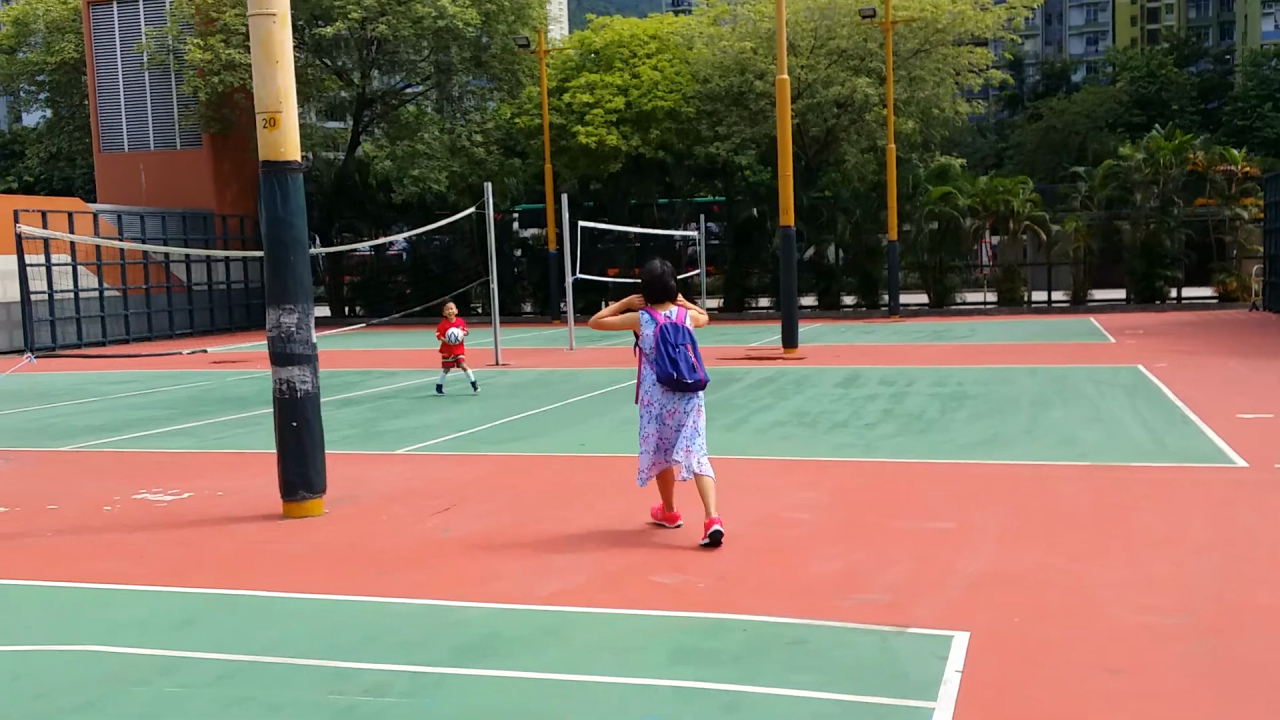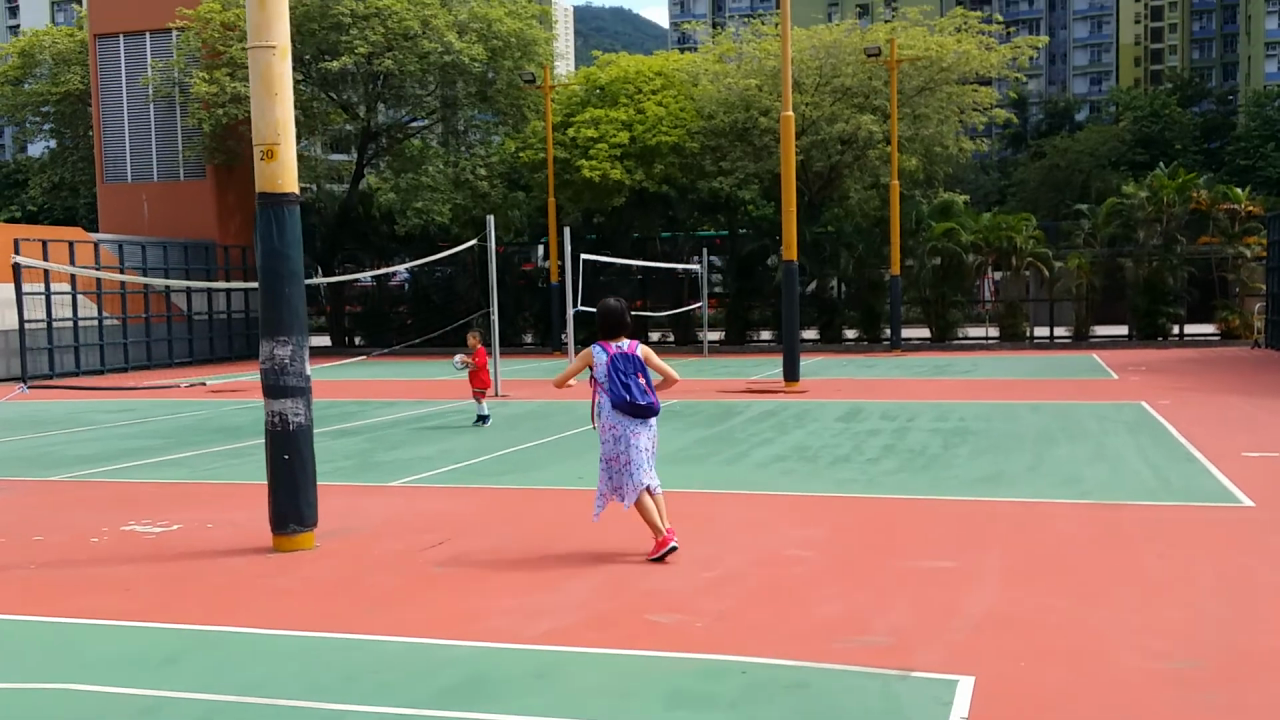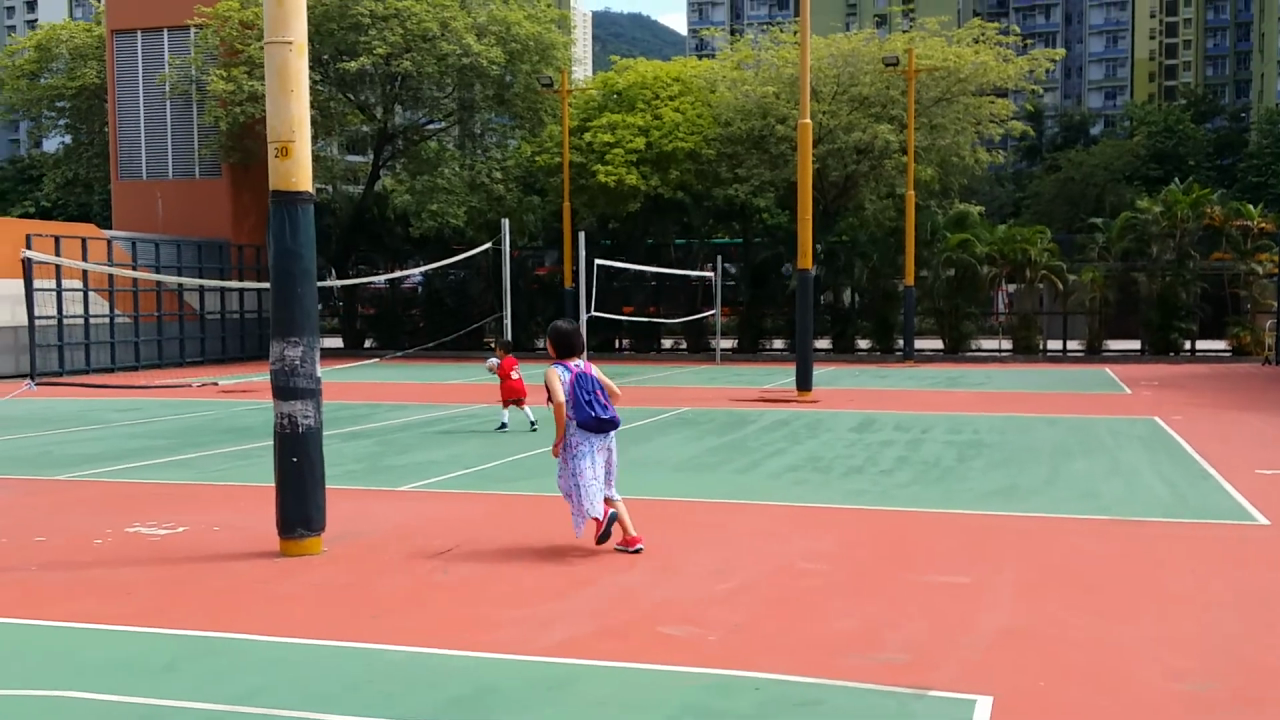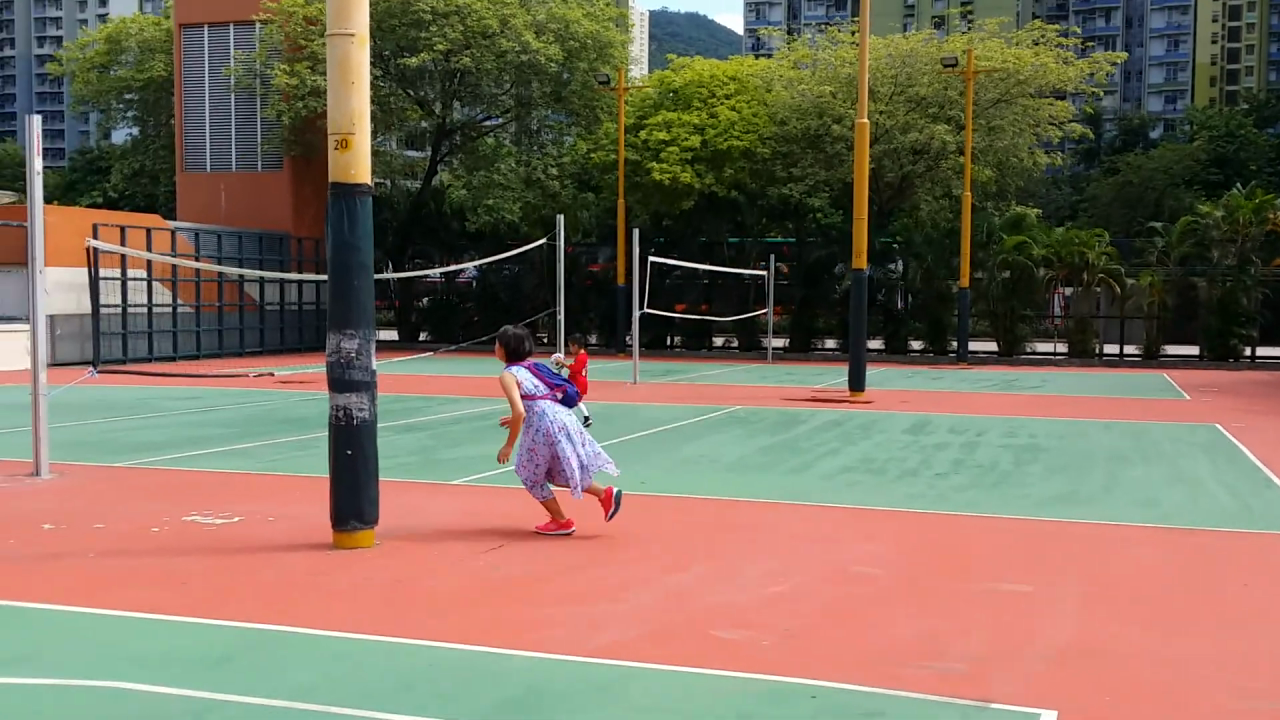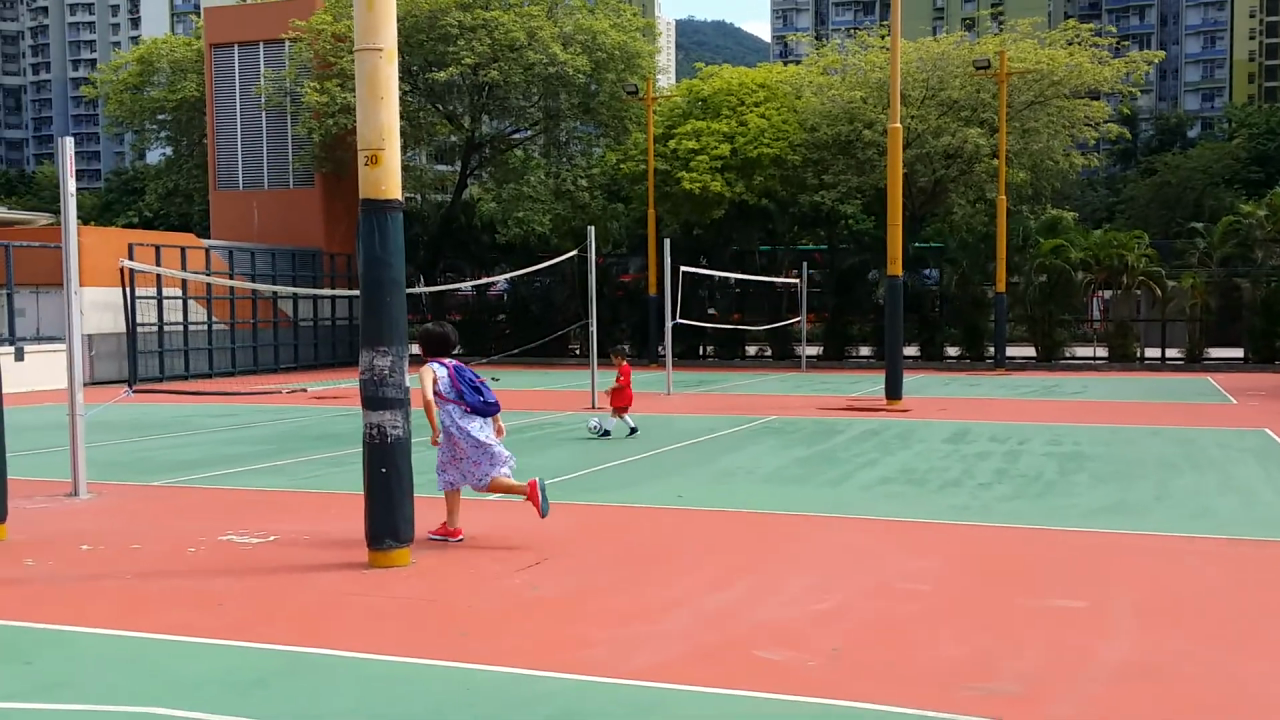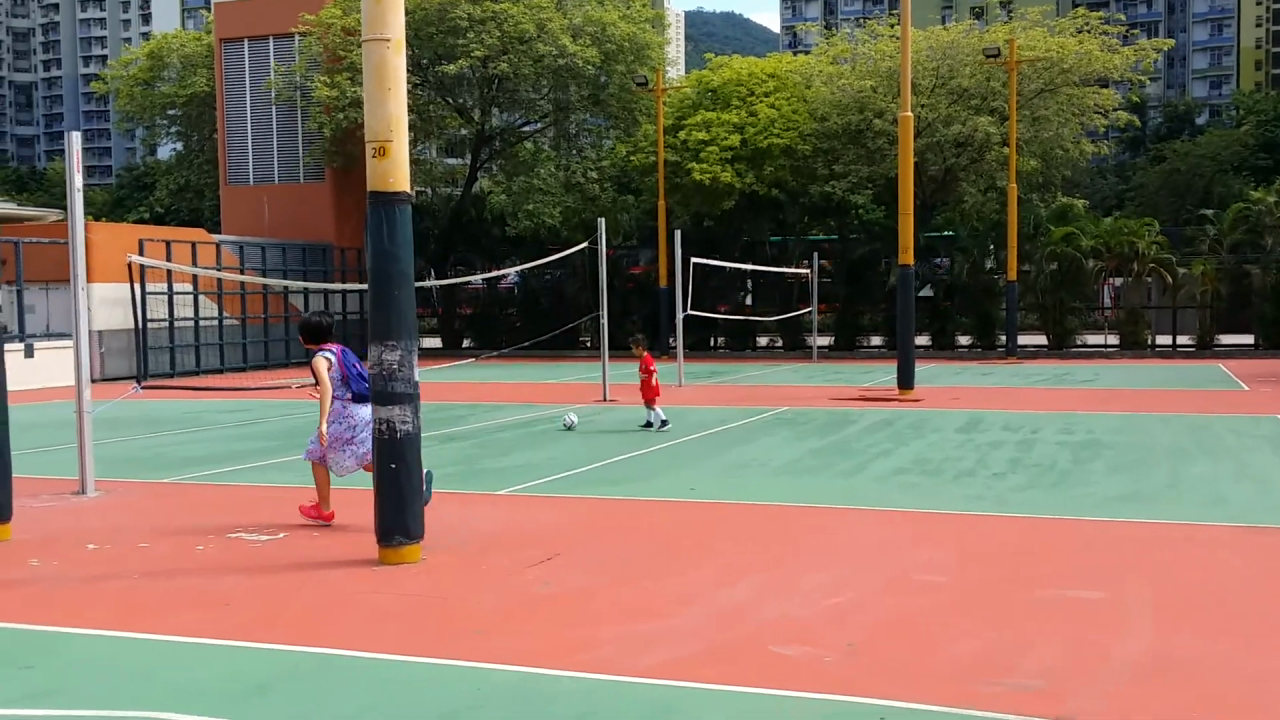
dt=0.3s
person 1, frame 1
left shoulder: (638, 319)
right shoulder: (685, 316)
left elbow: (595, 322)
right elbow: (705, 317)
left wrist: (626, 303)
right wrist: (684, 304)
left hip: (656, 397)
right hip: (689, 394)
left knee: (659, 454)
right knee: (695, 455)
left ankle: (668, 511)
right ankle: (712, 519)
person 1, frame 2
left shoulder: (592, 353)
right shoulder: (641, 350)
left elbow: (557, 383)
right elbow: (673, 378)
left wrist: (570, 381)
left hip: (614, 425)
right hip: (643, 420)
left knee: (634, 481)
right knee: (646, 476)
left ankle: (663, 538)
right ankle: (665, 528)
person 1, frame 3
left shoulder: (553, 372)
right shoulder: (590, 367)
left elbow: (559, 401)
right elbow: (616, 394)
left wrist: (558, 439)
left hip: (578, 437)
right hip: (603, 432)
left knee: (576, 486)
right knee: (604, 486)
left ankle: (603, 513)
right ankle: (631, 537)
person 1, frame 4
left shoulder: (508, 376)
right shoulder: (529, 367)
left elbow: (519, 412)
left wrist: (508, 445)
right wrist: (514, 418)
left hip: (546, 424)
right hip: (564, 418)
left knee: (528, 472)
right knee: (570, 471)
left ankle: (561, 521)
right ankle: (605, 494)
person 1, frame 5
left shoulder: (427, 369)
right shoulder: (456, 365)
left elbow: (427, 397)
left wrist: (434, 429)
right wrist: (498, 422)
left hip: (462, 428)
right hip: (480, 423)
left knee: (484, 479)
right knee: (448, 471)
left ankle: (530, 488)
right ankle: (451, 526)
person 1, frame 6
left shoulder: (319, 359)
right shoulder: (338, 350)
left elbow: (327, 389)
left wrist: (322, 423)
left hip: (346, 414)
right hip: (366, 410)
left knee: (318, 455)
right knee: (369, 461)
left ankle: (324, 510)
